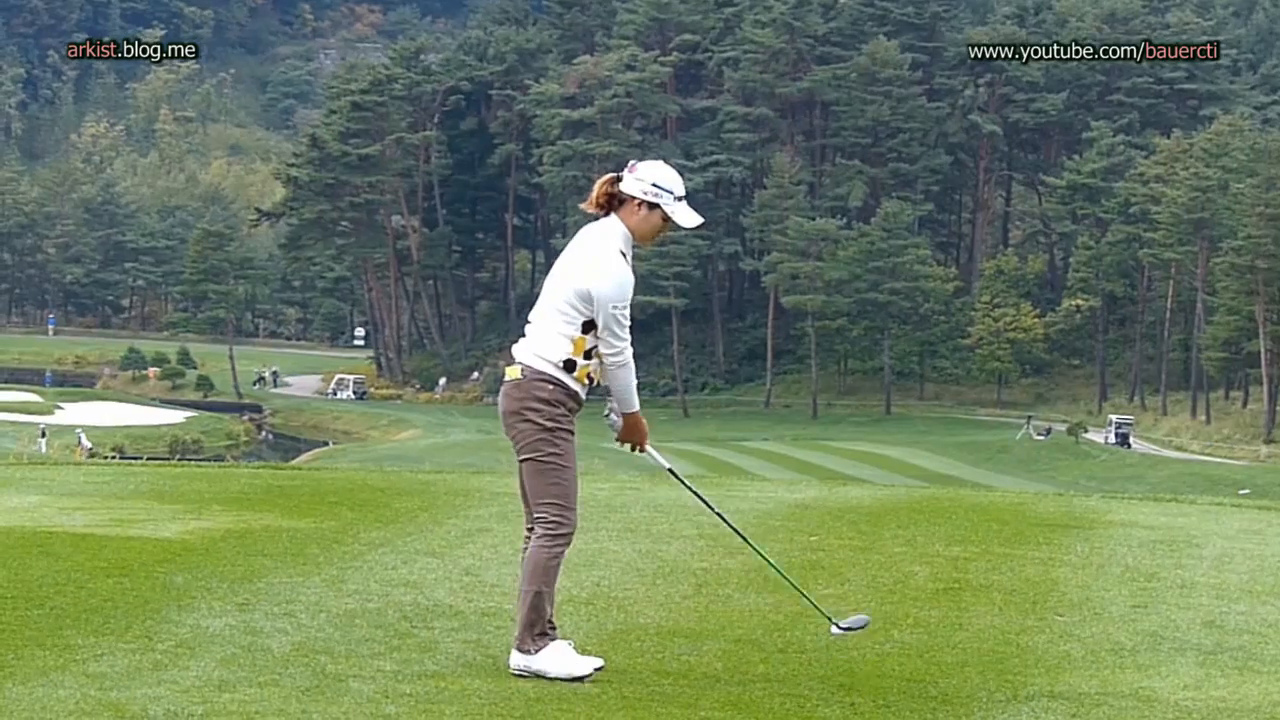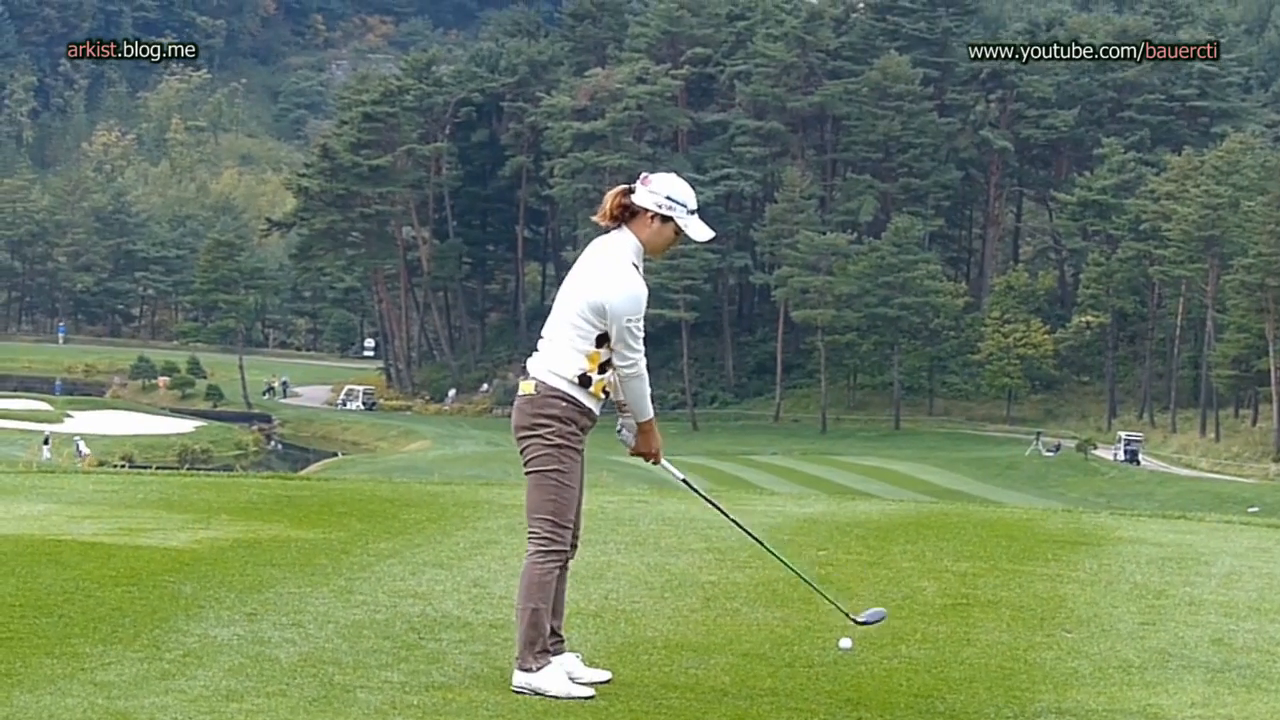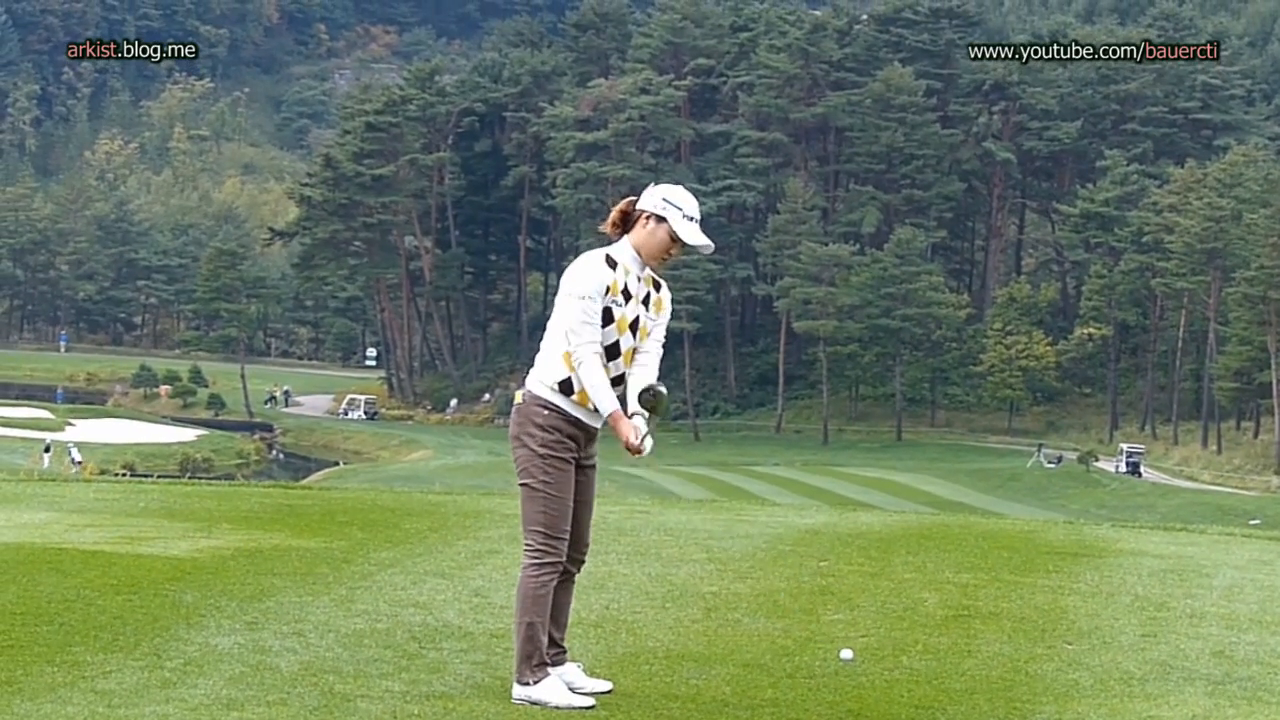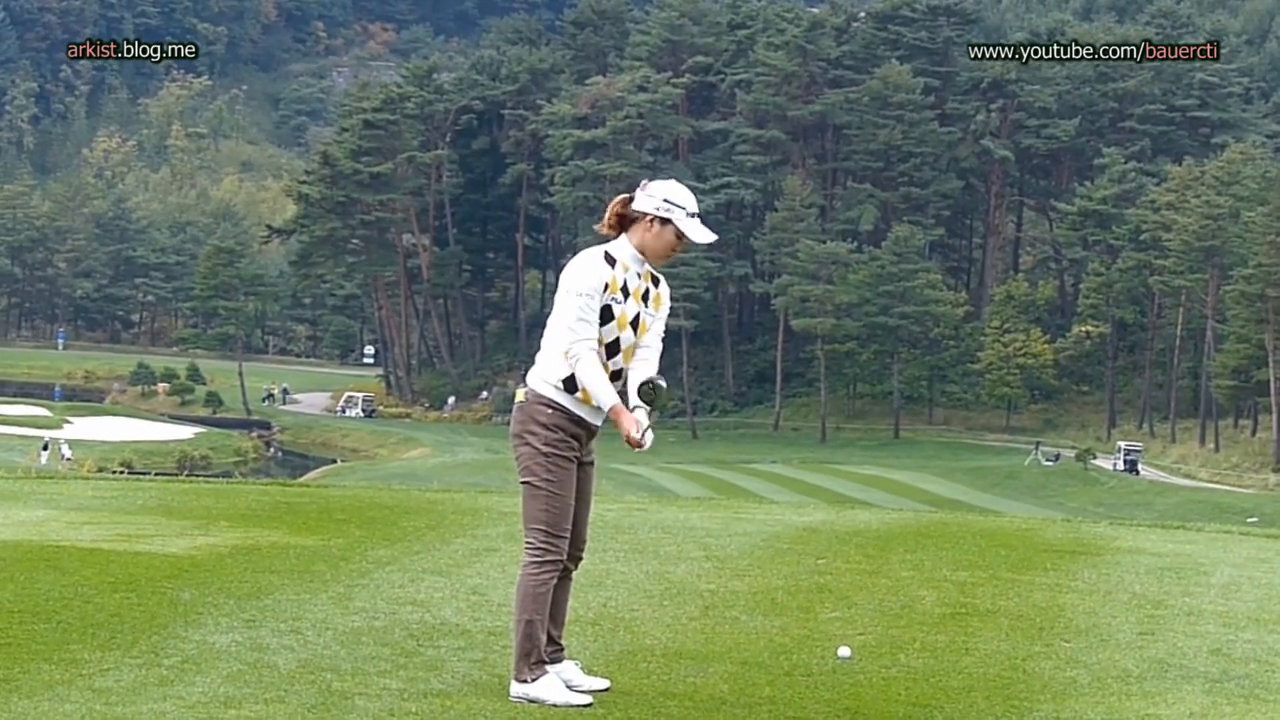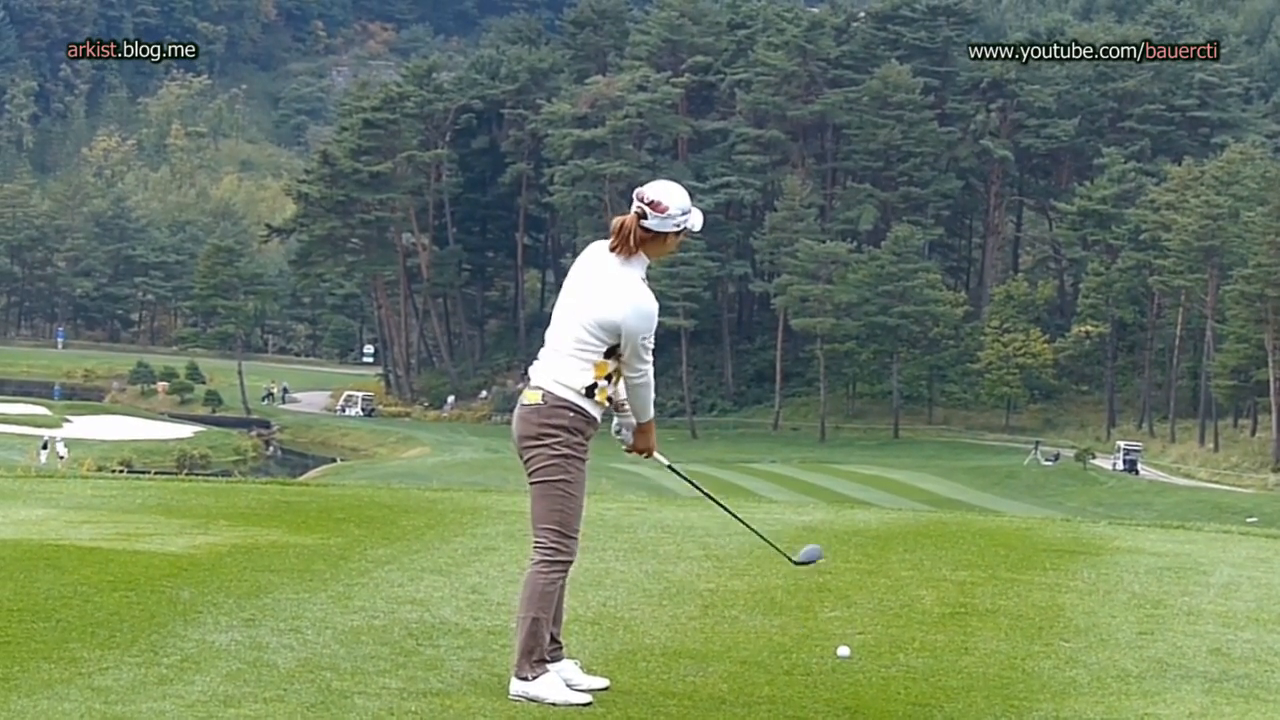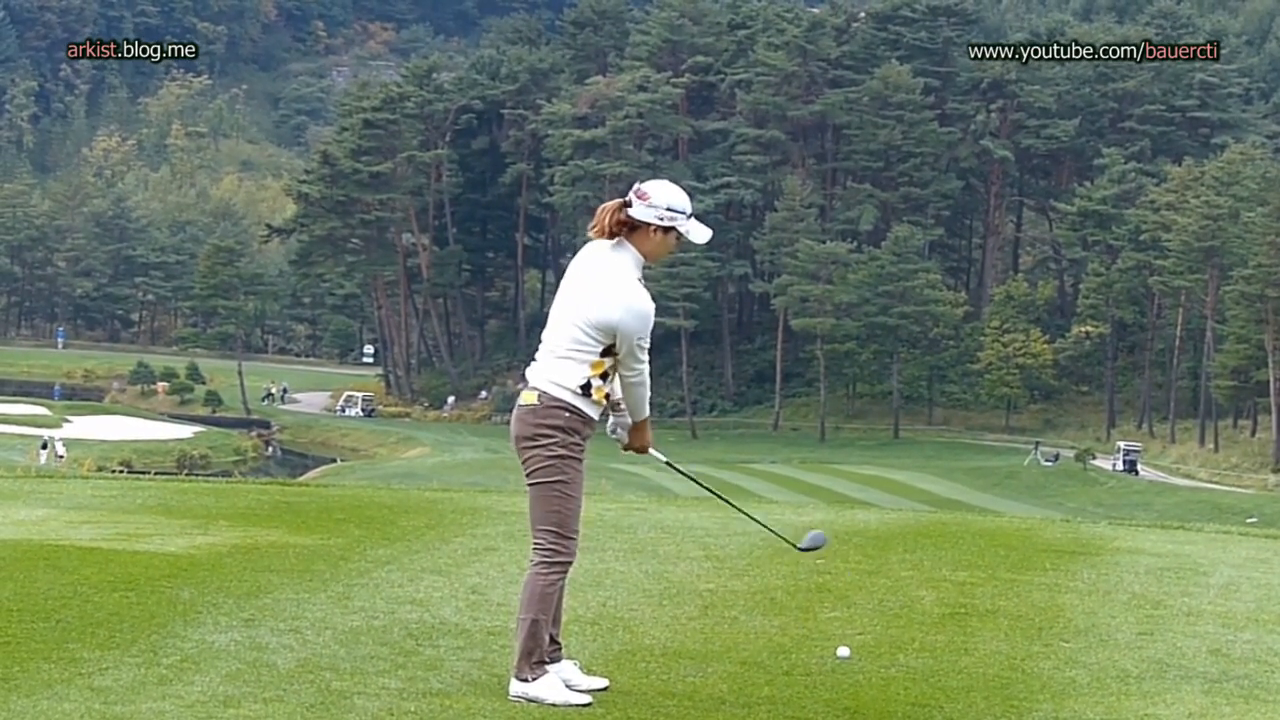
dt=0.5s
person 1, frame 1
left shoulder: (597, 237)
right shoulder: (613, 270)
right elbow: (615, 350)
left wrist: (622, 408)
right wrist: (632, 416)
left hip: (541, 392)
right hip: (541, 395)
left knee: (545, 525)
right knee: (556, 524)
left ankle: (544, 639)
right ankle: (529, 647)
person 1, frame 2
left shoulder: (606, 247)
right shoulder: (624, 282)
right elbow: (629, 362)
left wrist: (631, 411)
right wrist: (647, 426)
left hip: (557, 407)
right hip: (554, 411)
left knee: (563, 541)
right knee: (550, 540)
left ankle: (552, 652)
right ankle: (531, 665)
person 1, frame 3
left shoulder: (658, 296)
right shoulder: (592, 268)
left elbow: (646, 362)
right elbow: (584, 353)
left wrist: (638, 418)
right wrist: (615, 416)
left hip: (583, 429)
right hip: (547, 418)
left knee: (572, 554)
right knee: (546, 551)
left ankle: (554, 662)
right ankle: (529, 677)
person 1, frame 4
left shoulder: (657, 291)
right shoulder: (591, 267)
left elbow: (646, 358)
right elbow: (581, 353)
left wrist: (639, 413)
right wrist: (617, 411)
left hip: (582, 426)
right hip: (548, 416)
left knee: (568, 553)
right knee: (546, 550)
left ankle: (551, 660)
right ankle: (527, 674)
person 1, frame 5
left shoulder: (598, 255)
right shoulder: (638, 303)
right elbow: (636, 371)
left wrist: (618, 409)
right wrist: (644, 426)
left hip: (545, 409)
right hip: (560, 421)
left knee: (559, 548)
right knee: (554, 550)
left ankle: (550, 658)
right ankle: (527, 673)
person 1, frame 6
left shoulder: (595, 253)
right shoulder: (633, 301)
right elbow: (634, 369)
left wrist: (615, 405)
right wrist: (639, 422)
left hip: (545, 411)
right hip: (555, 422)
left knee: (557, 549)
right knee: (554, 550)
left ankle: (550, 660)
right ankle: (527, 674)
